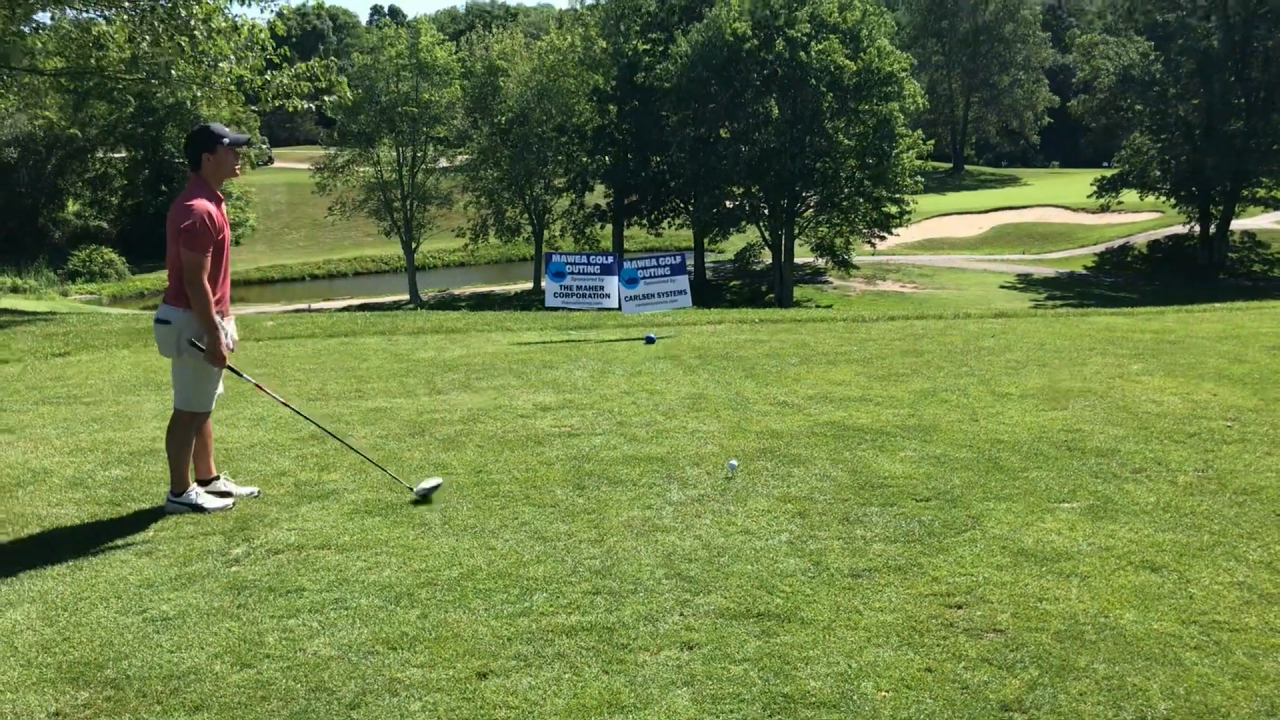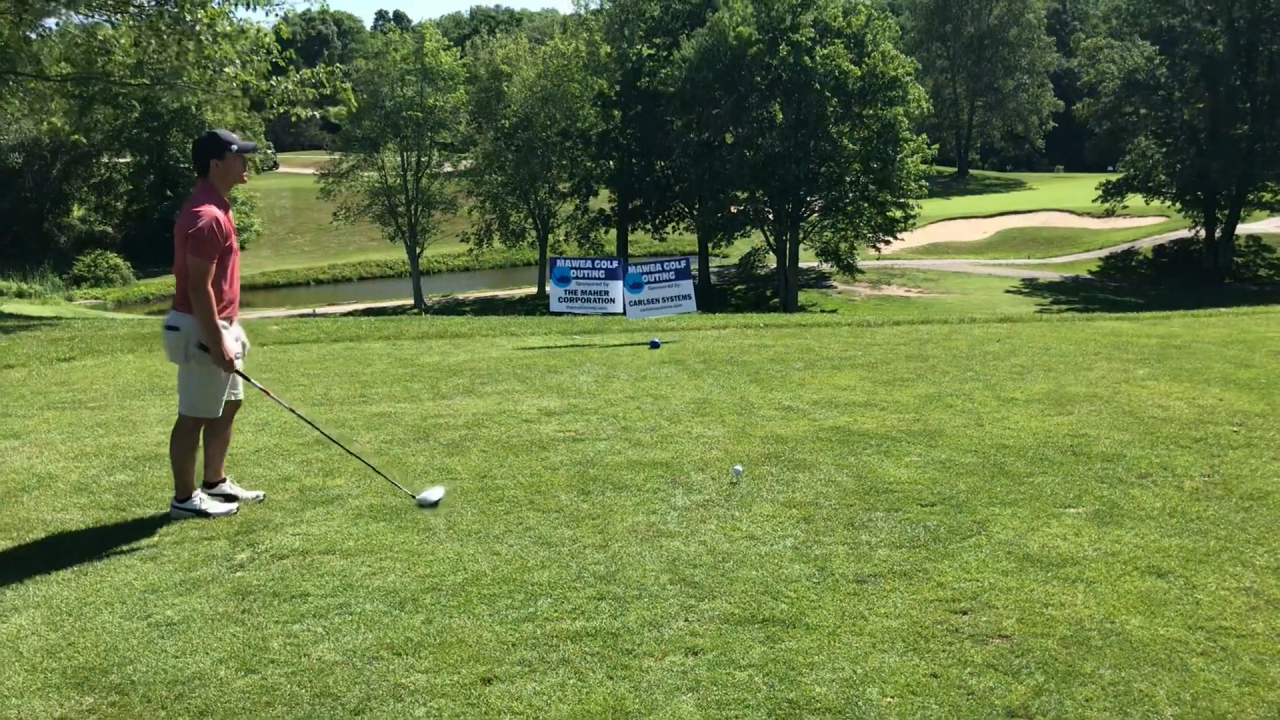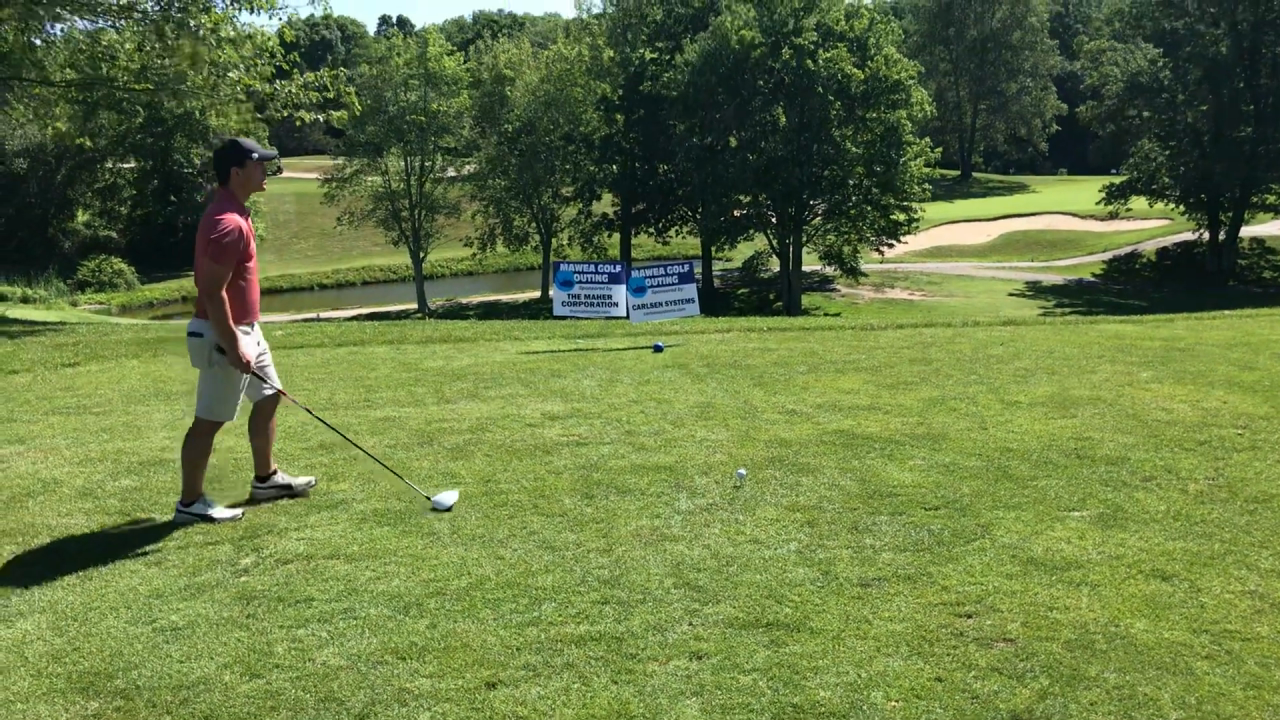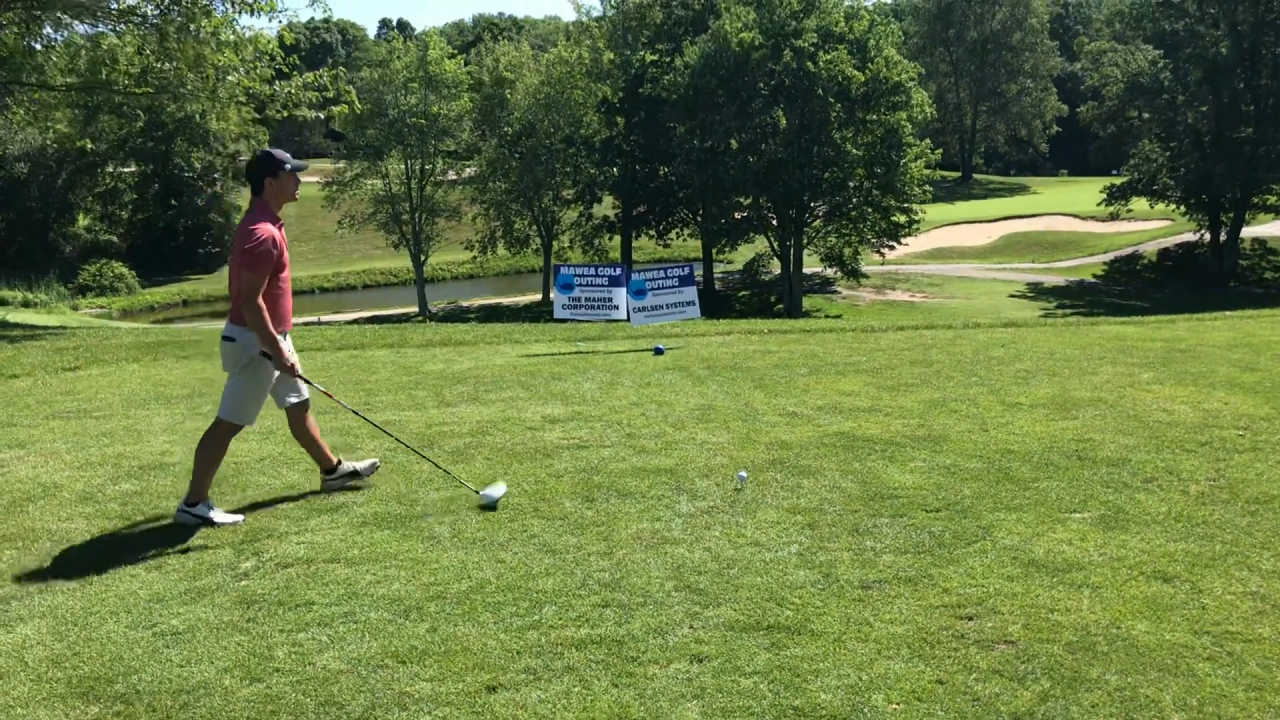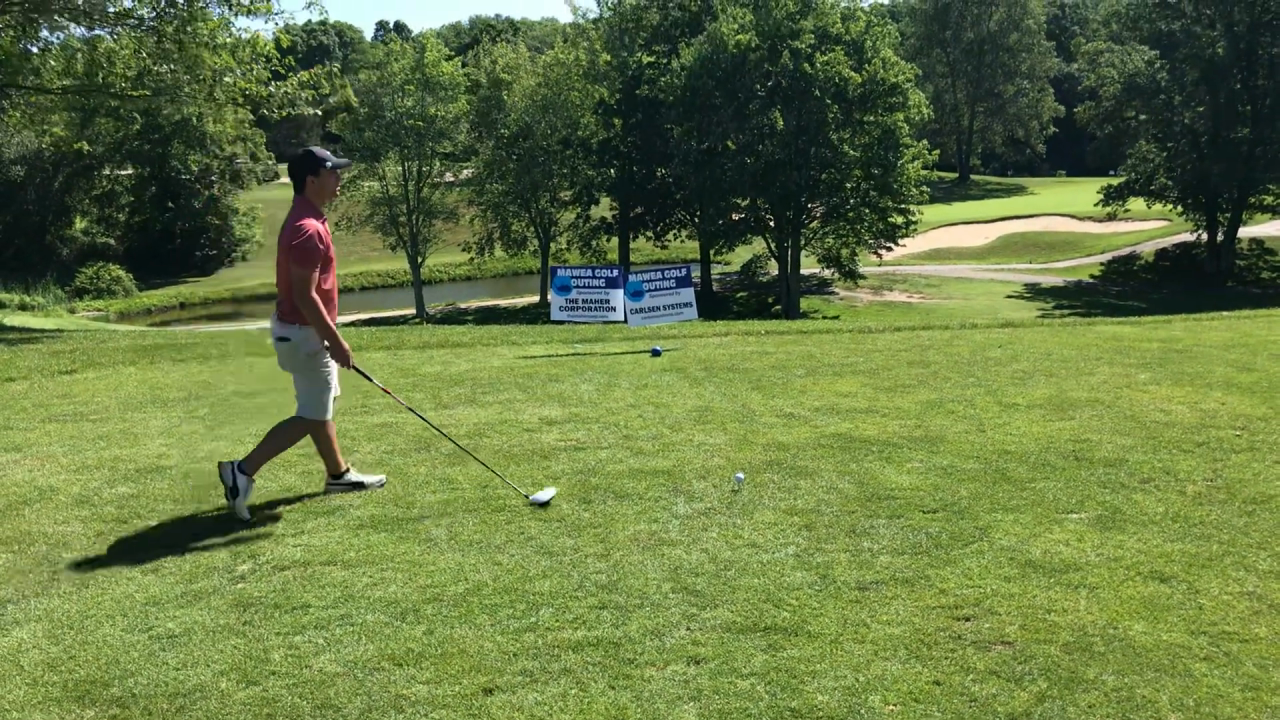
dt=0.2s
person 1, frame 1
left shoulder: (209, 201)
right shoulder: (198, 210)
right elbow: (195, 282)
left wrist: (223, 322)
right wrist: (214, 336)
left hip: (205, 320)
right hip: (193, 324)
left knee: (202, 407)
right knee: (189, 411)
left ankle: (209, 480)
right ankle: (181, 492)
person 1, frame 2
left shoulder: (216, 207)
right shoulder: (206, 216)
right elbow: (198, 287)
left wrist: (231, 328)
right wrist: (216, 342)
left hip: (218, 324)
right hip: (202, 330)
left knee: (226, 406)
right knee: (195, 415)
left ankle: (215, 482)
right ankle: (185, 498)
person 1, frame 3
left shoulder: (233, 213)
right shoulder: (227, 224)
right elbow: (214, 292)
right wrist: (232, 346)
left hip: (243, 329)
right hip: (225, 336)
left knee: (268, 399)
right knee: (209, 420)
left ankle: (265, 477)
right ankle: (190, 502)
person 1, frame 4
left shoulder: (267, 224)
right shoulder: (261, 234)
right elbow: (250, 300)
right wrist: (275, 349)
left hip: (271, 337)
right hip: (257, 342)
left knee: (298, 406)
right knee: (229, 423)
left ankle: (332, 469)
right ankle: (194, 503)
person 1, frame 5
left shoulder: (309, 219)
right shoulder: (308, 229)
right elbow: (304, 294)
right wrist: (336, 339)
left hip: (308, 332)
right hip: (306, 335)
left knee: (318, 412)
right knee: (313, 418)
left ankle: (338, 473)
right ankle: (243, 470)
